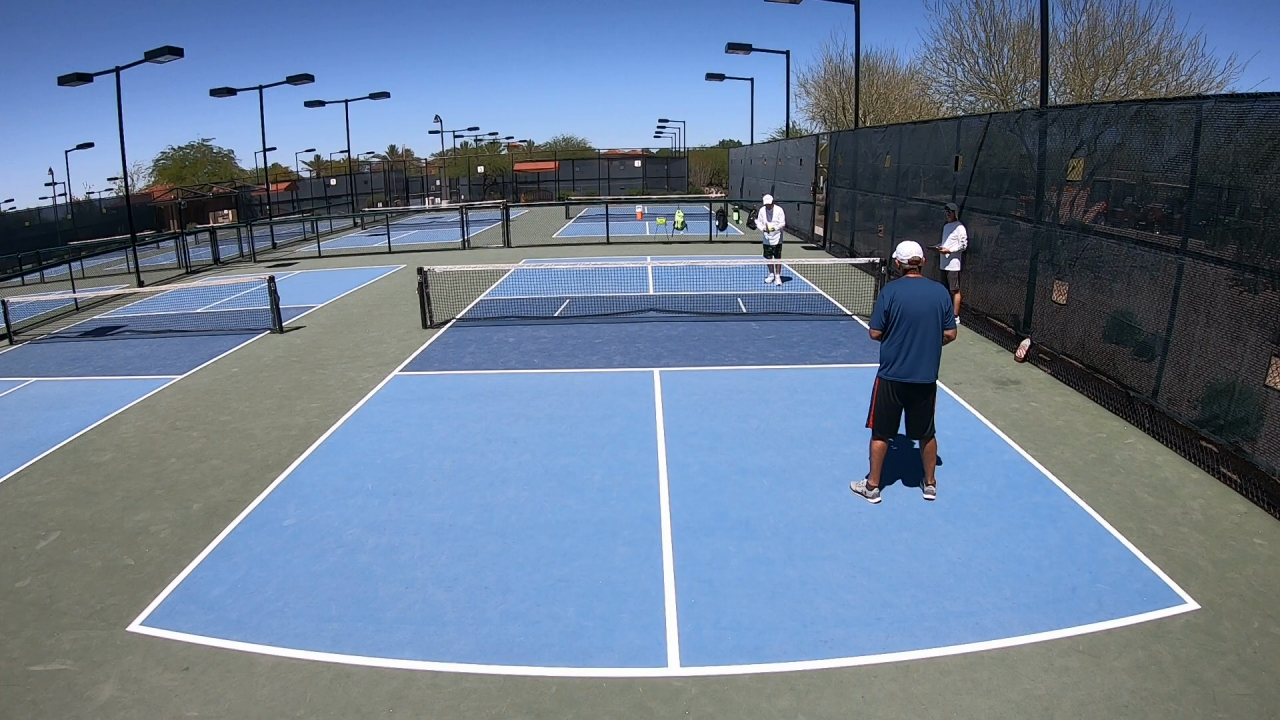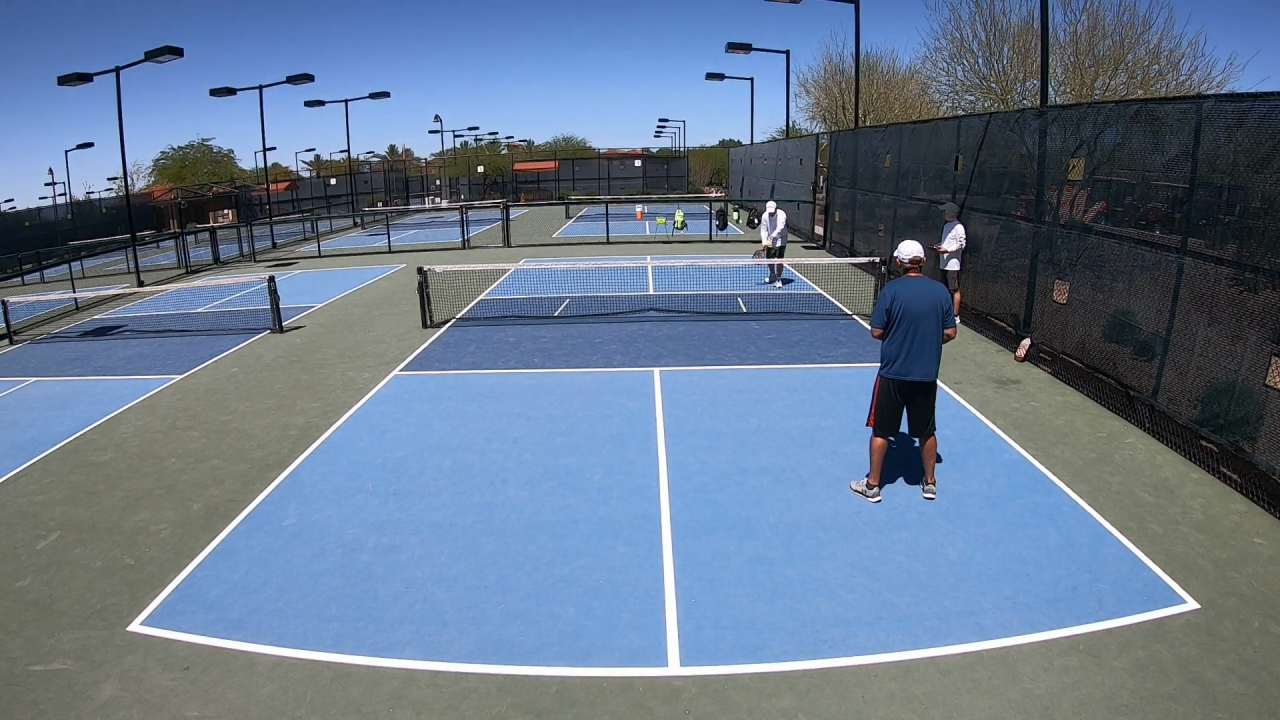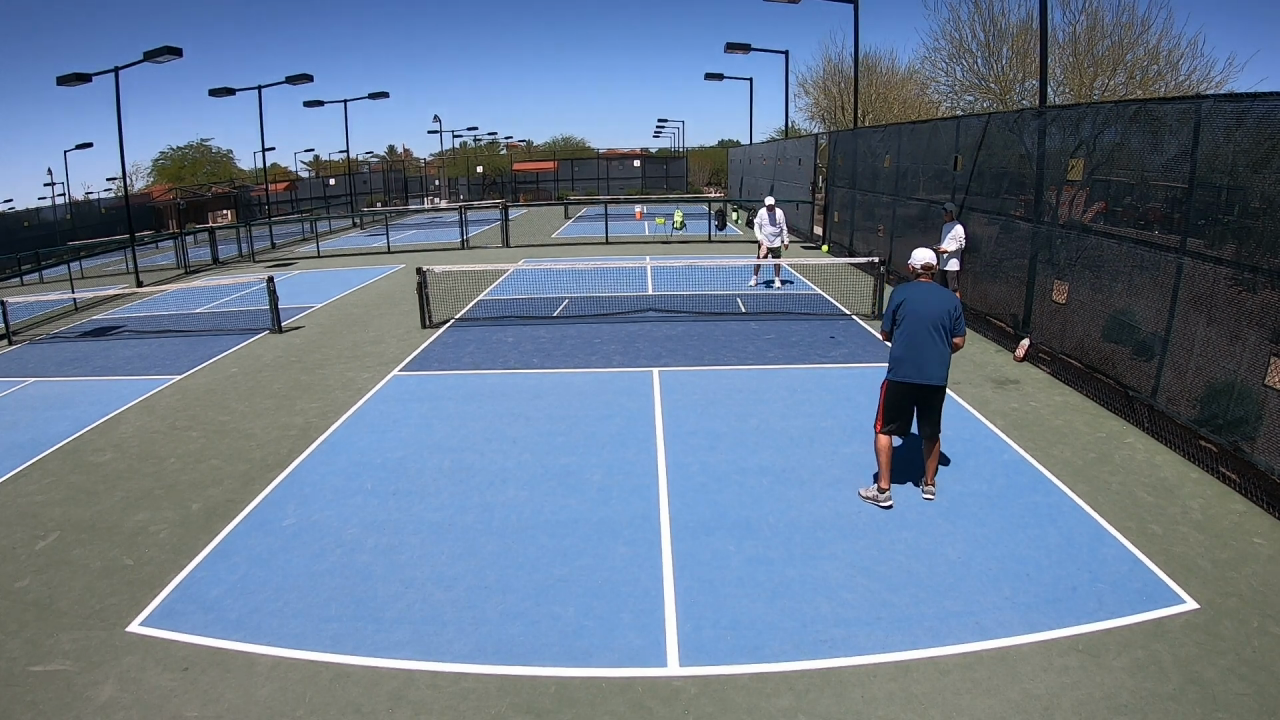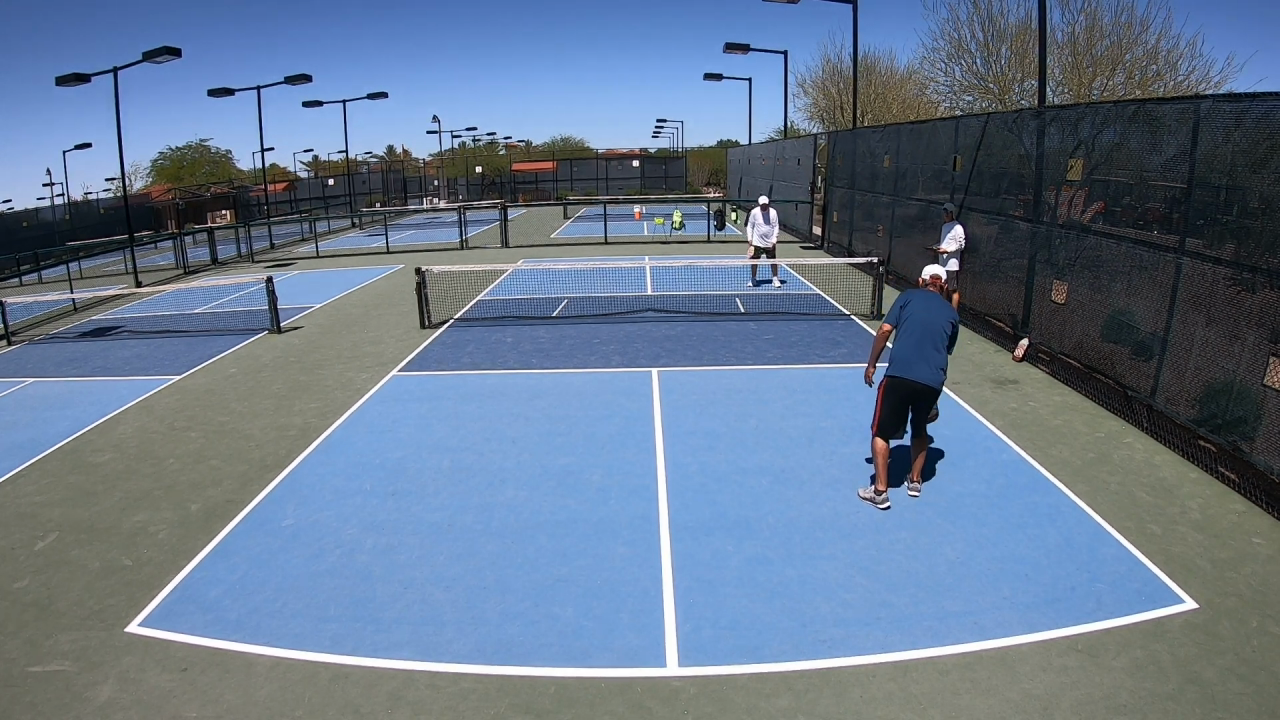
dt=0.7s
person 1, frame 1
left shoulder: (891, 290)
right shoulder: (940, 292)
left elbow: (875, 333)
right elbow: (950, 334)
left hip: (892, 375)
right hip: (926, 376)
left knee: (881, 433)
right knee: (926, 433)
left ankle: (872, 485)
right ankle: (930, 483)
person 1, frame 2
left shoulder: (892, 289)
right shoulder: (941, 291)
left elbow: (876, 331)
right elbow: (950, 333)
left hip: (893, 373)
right hip: (927, 375)
left knee: (881, 430)
right knee: (926, 431)
left ankle: (872, 484)
right ankle: (930, 482)
person 1, frame 3
left shoulder: (901, 292)
right shoulder: (951, 299)
left elbow: (886, 334)
right elbow: (958, 342)
left hip: (900, 376)
right hip: (936, 378)
left knee: (884, 430)
right knee: (931, 433)
left ankle: (883, 489)
right ankle: (929, 483)
person 1, frame 4
left shoulder: (909, 296)
right shoulder: (951, 312)
left elbow: (885, 330)
left wrist: (871, 364)
left hip: (900, 375)
right hip: (933, 381)
left knee: (880, 432)
right knee: (919, 428)
left ankle: (880, 490)
right ankle: (915, 480)
